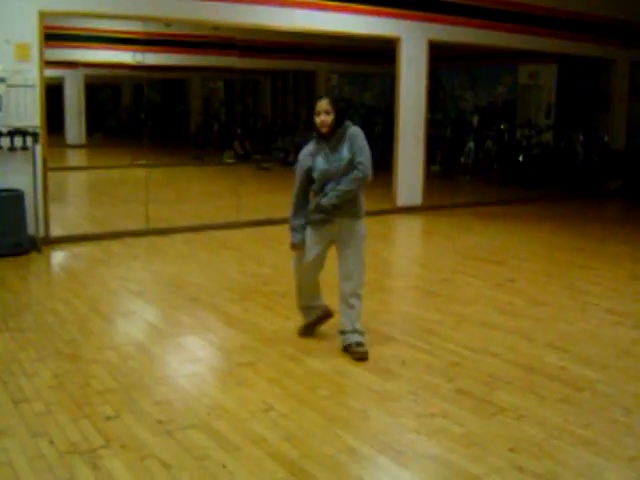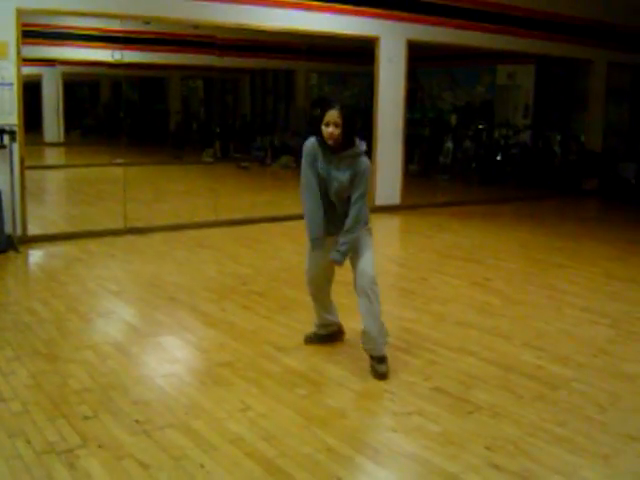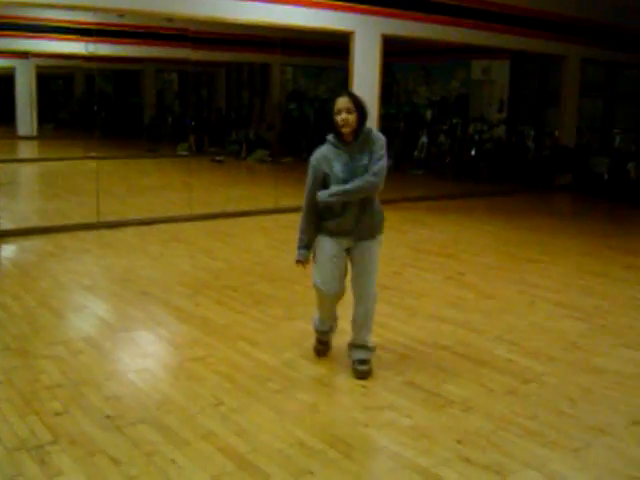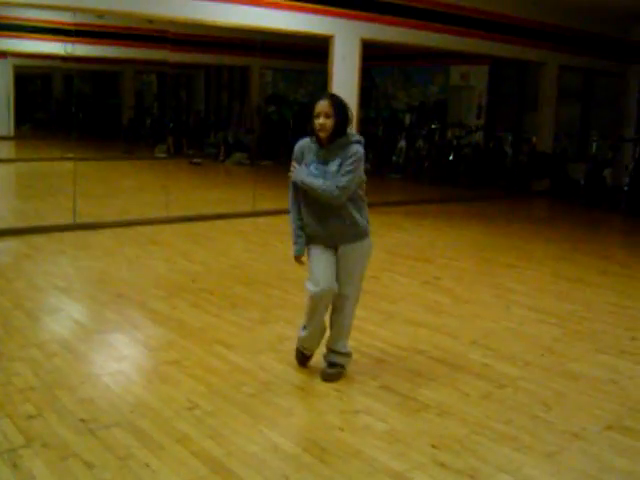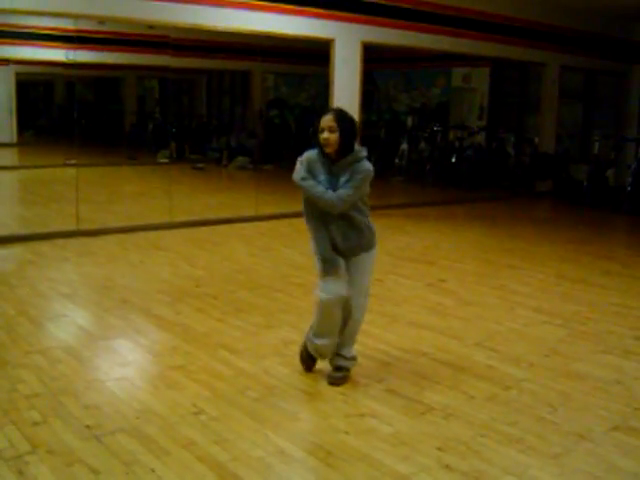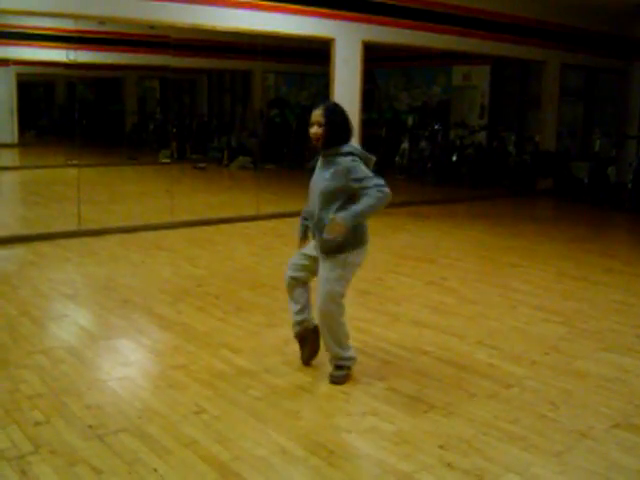
dt=0.4s
person 1, frame 1
left shoulder: (354, 135)
right shoulder: (309, 153)
left elbow: (363, 172)
right elbow: (300, 194)
left wrist: (329, 198)
right wrist: (296, 232)
left hip: (349, 221)
right hip: (316, 221)
left knee: (351, 279)
right knee: (303, 268)
left ankle: (352, 335)
right ankle: (314, 312)
person 1, frame 2
left shoulder: (360, 162)
right shoulder: (312, 148)
left elbow: (358, 207)
right elbow: (310, 193)
left wrist: (344, 247)
right wrist: (316, 237)
left hip: (356, 231)
right hip: (326, 230)
left knee: (365, 279)
right knee: (316, 280)
left ankle: (376, 348)
right ankle: (329, 327)
person 1, frame 3
left shoulder: (376, 142)
right shoulder: (322, 156)
left elbow: (374, 182)
right elbow: (310, 203)
left wrist: (330, 194)
right wrist: (303, 246)
left hip: (367, 232)
right hip: (331, 232)
left knee: (365, 292)
right knee: (327, 287)
left ankle: (361, 351)
right ankle: (324, 327)
person 1, frame 4
left shoulder: (354, 152)
right shoulder: (303, 149)
left elbow: (337, 192)
right elbow: (296, 198)
left wrist: (303, 177)
right wrist: (298, 242)
left hip: (354, 237)
right hip: (318, 237)
left knee: (346, 297)
right knee: (321, 289)
left ankle: (337, 356)
right ankle: (307, 341)
person 1, frame 5
left shoulder: (363, 168)
right shoulder: (309, 161)
left elbow: (337, 203)
right elbow: (312, 210)
left wrist: (302, 182)
right wrist: (325, 255)
left hip: (359, 245)
right hip: (327, 245)
left knee: (354, 306)
right knee: (331, 297)
left ankle: (342, 360)
right ankle: (317, 344)
person 1, frame 6
left shoulder: (349, 162)
right shoulder: (325, 156)
left elbow: (380, 192)
left wrist: (348, 218)
right wrist: (305, 224)
left hip: (344, 247)
right hip: (320, 241)
left knee: (327, 306)
right knee: (295, 272)
left ankle: (342, 360)
right ankle: (307, 330)
